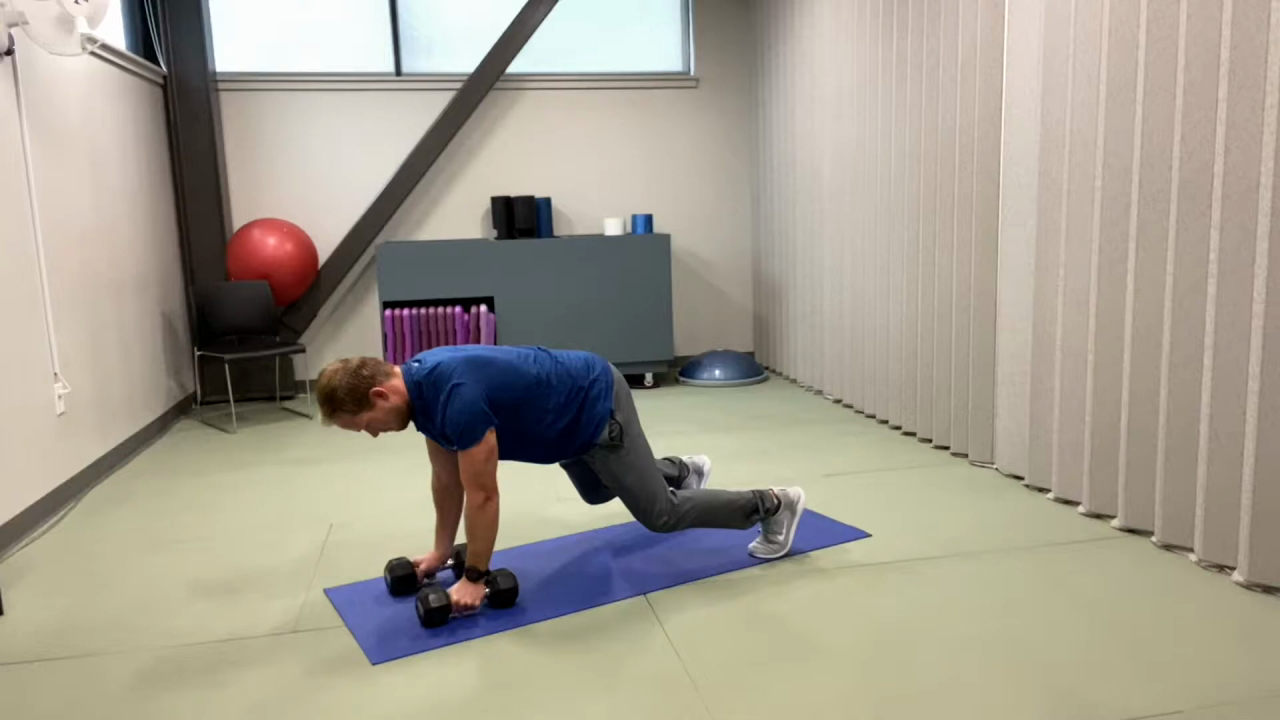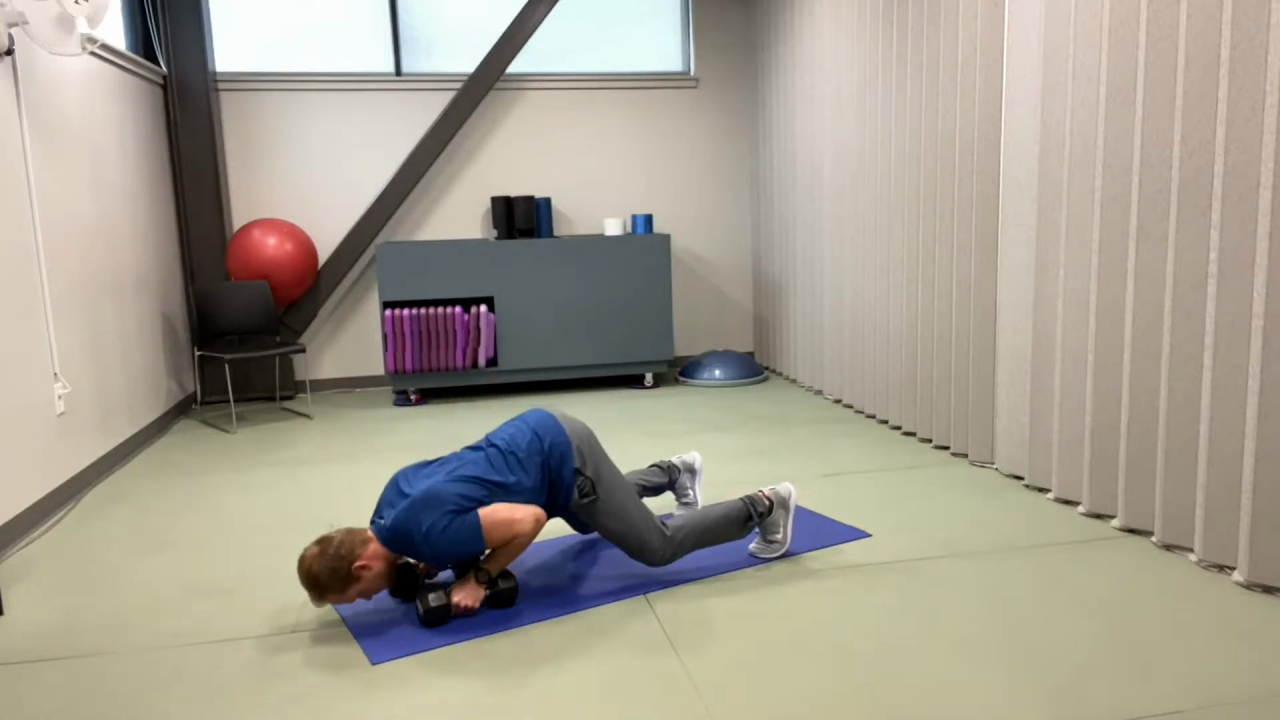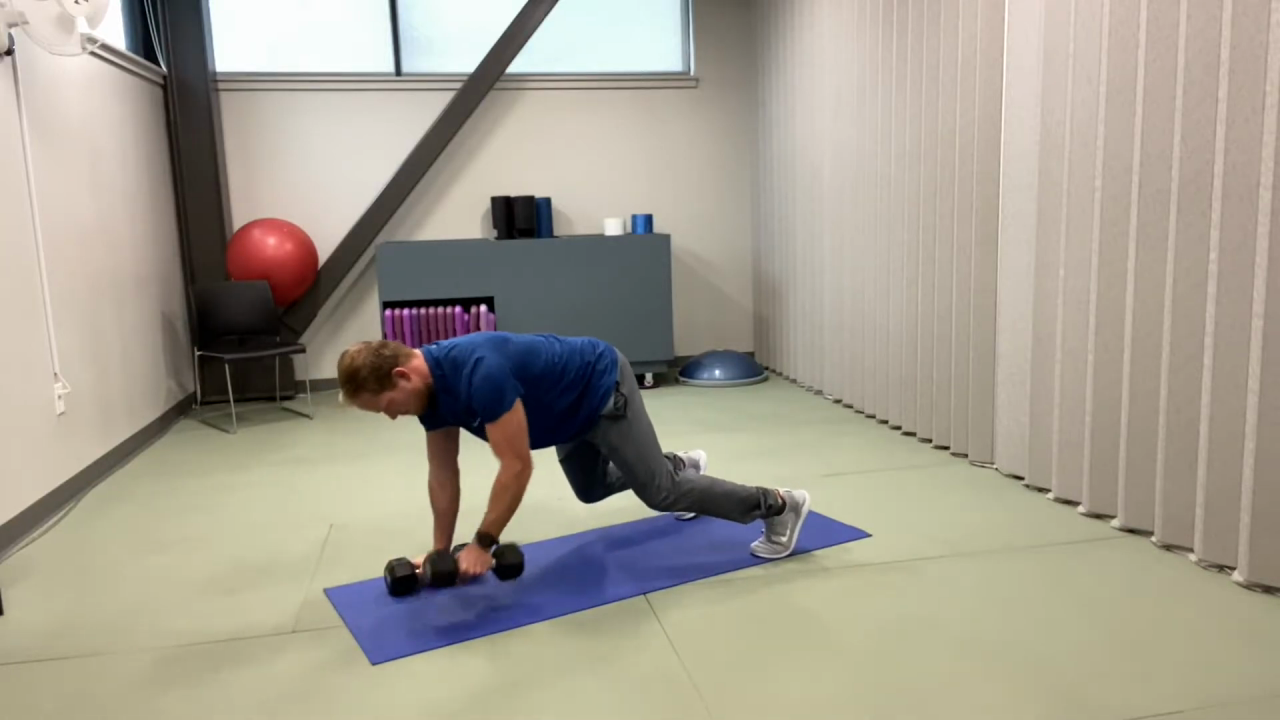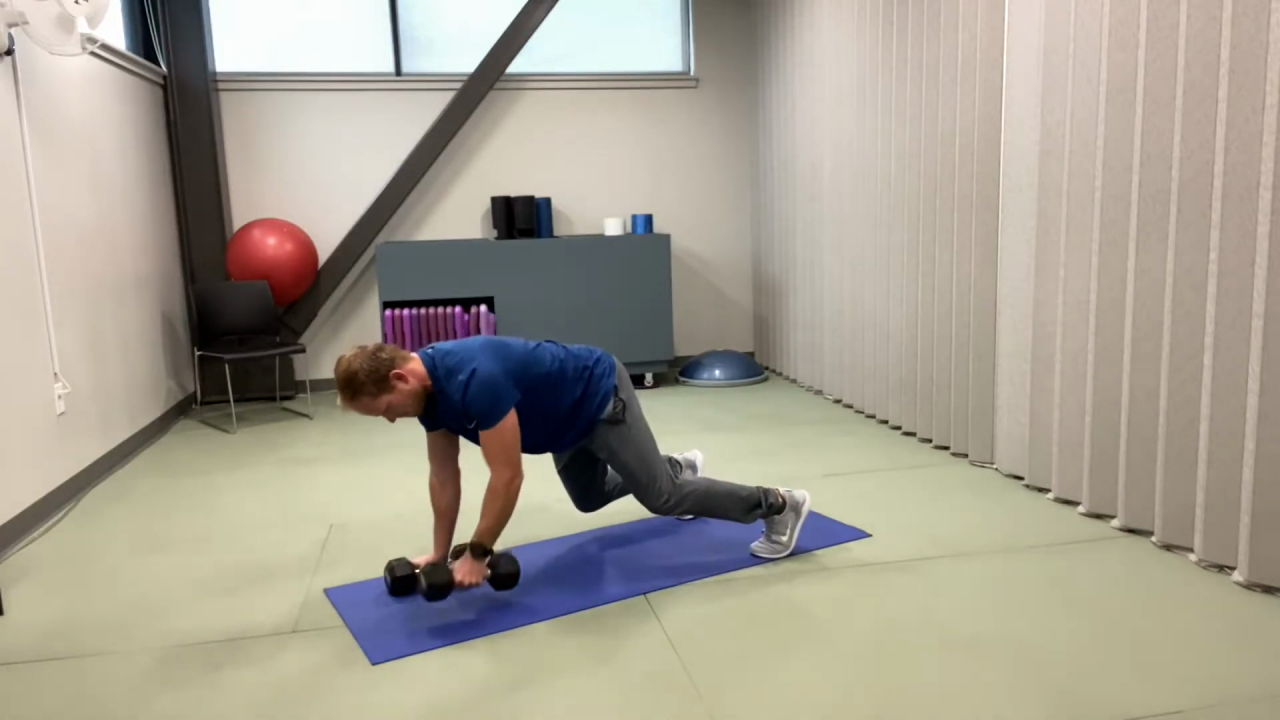
dt=1s
person 1, frame 1
left shoulder: (455, 395)
right shoulder: (419, 384)
left elbow: (481, 495)
right elbow: (445, 476)
left wrist: (474, 578)
right wrist: (440, 551)
left hip: (596, 404)
right hip: (574, 406)
left knee: (659, 511)
right knee: (598, 492)
left ankle: (773, 505)
right ankle: (683, 470)
person 1, frame 2
left shoulder: (428, 531)
right shoulder: (393, 506)
left elbow: (530, 519)
left wrist: (478, 578)
left hip: (564, 457)
right hip: (543, 434)
left knee: (657, 546)
right knee: (588, 520)
left ankle: (765, 505)
right ankle: (676, 472)
person 1, frame 3
left shoulder: (478, 371)
right shoulder: (433, 383)
left elbow: (516, 468)
right elbow: (443, 472)
left wrist: (483, 545)
right wrist: (440, 549)
left hip: (601, 385)
right hip: (574, 404)
left knee: (660, 491)
right knee: (592, 489)
left ankle: (777, 505)
right ankle: (681, 463)
person 1, frame 4
left shoulder: (475, 378)
right shoulder: (428, 388)
left elbow: (507, 476)
right elbow: (444, 474)
left wrist: (476, 555)
right wrist: (439, 554)
left hip: (598, 395)
right hip: (568, 412)
left knee: (660, 495)
right knee: (590, 498)
left ankle: (778, 504)
right ankle: (679, 466)
